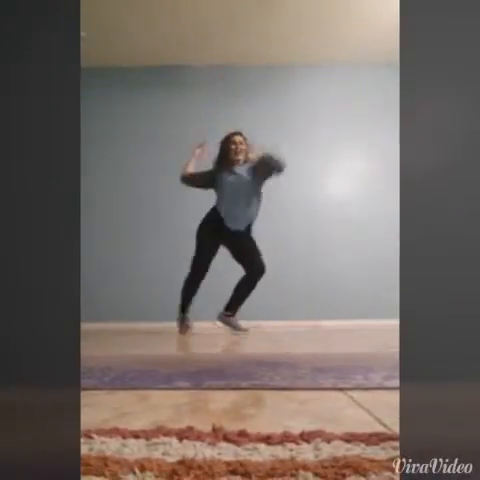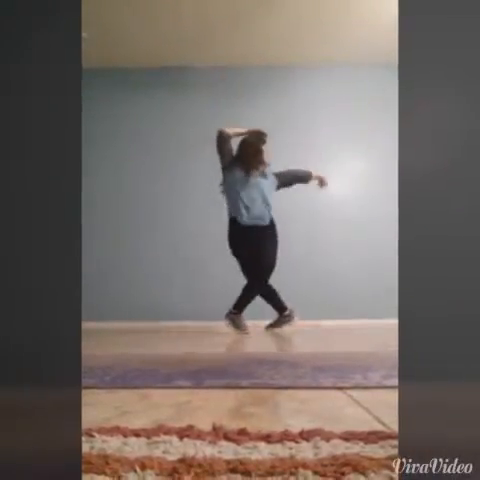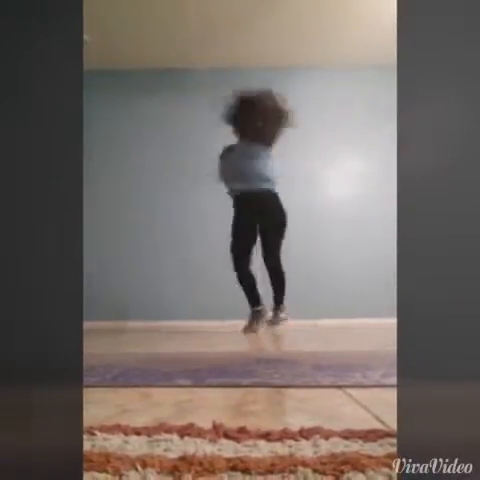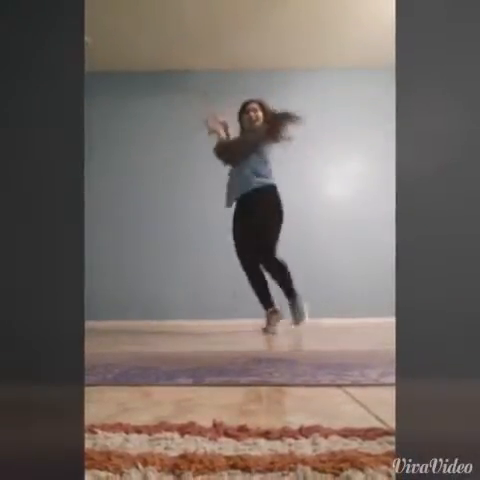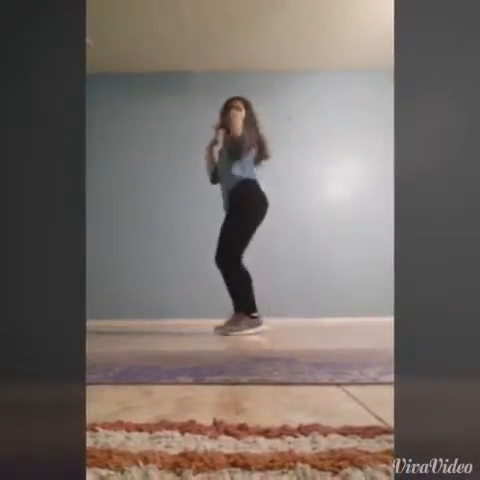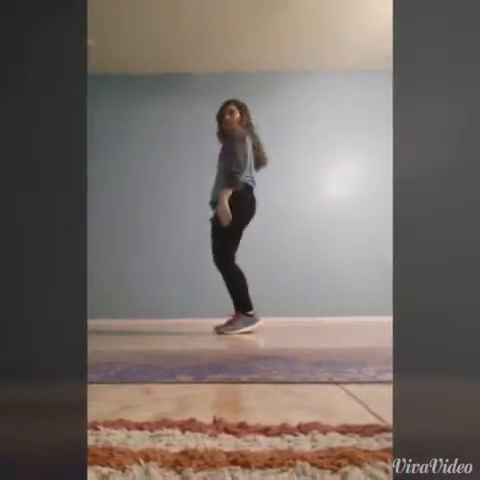
dt=0.5s
person 1, frame 1
left shoulder: (256, 169)
right shoulder: (218, 173)
left elbow: (278, 167)
right elbow: (187, 179)
left wrist: (258, 157)
right wrist: (196, 154)
left hip: (241, 232)
right hip: (214, 226)
left knee: (257, 269)
right knee: (198, 270)
left ankle: (228, 313)
right ankle: (183, 316)
person 1, frame 2
left shoulder: (269, 176)
right shoulder: (231, 168)
left elbow: (293, 174)
right elbow: (222, 135)
left wrist: (314, 176)
right wrist: (247, 133)
left hip: (264, 230)
right hip: (239, 230)
left knee: (260, 277)
right knee: (255, 278)
left ankle: (236, 313)
right ankle: (284, 312)
person 1, frame 3
left shoulder: (228, 153)
right shoulder: (261, 145)
left elbow: (226, 177)
left hip: (244, 208)
right hip: (270, 206)
left knee: (241, 263)
right knee: (273, 261)
left ankle: (257, 309)
right ankle: (278, 311)
person 1, frame 4
left shoulder: (261, 135)
right shoulder: (244, 140)
left elbow: (227, 153)
right elbow: (227, 154)
left wrist: (220, 136)
right wrist: (221, 132)
left hip: (265, 199)
right hip: (244, 204)
left knee: (266, 256)
right knee: (248, 260)
left ankle: (294, 299)
right ankle: (271, 310)
person 1, frame 5
left shoulder: (247, 132)
right shoulder: (227, 143)
left elbow: (240, 149)
right elbow: (215, 177)
left wrist: (236, 126)
right wrist: (210, 153)
left hip: (249, 198)
right hip: (238, 201)
left knee: (229, 258)
right knee: (224, 258)
left ankle: (251, 316)
right ankle: (241, 314)
person 1, frame 6
left shoulder: (239, 136)
right shoulder: (232, 139)
left elbow: (237, 170)
left wrist: (223, 200)
right wrist: (220, 202)
left hip: (236, 203)
right hip: (233, 203)
left knee: (224, 259)
right knee: (223, 259)
left ankle: (247, 315)
right ankle: (242, 314)
